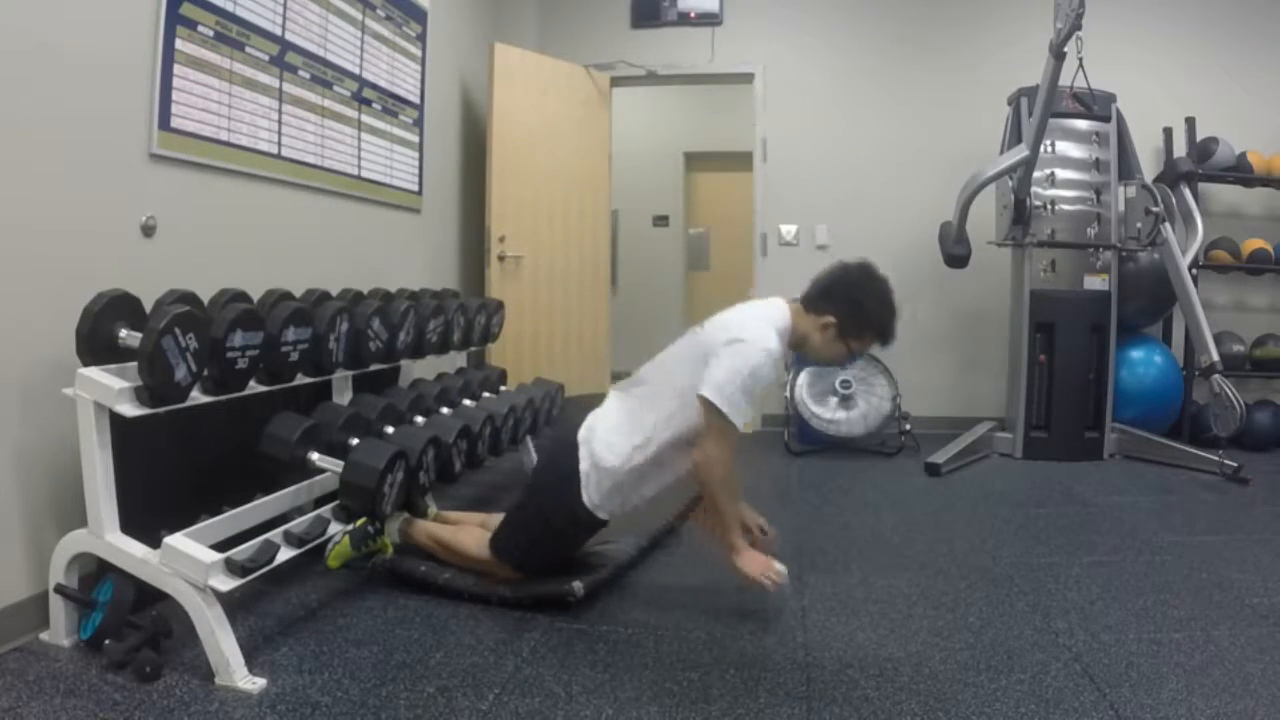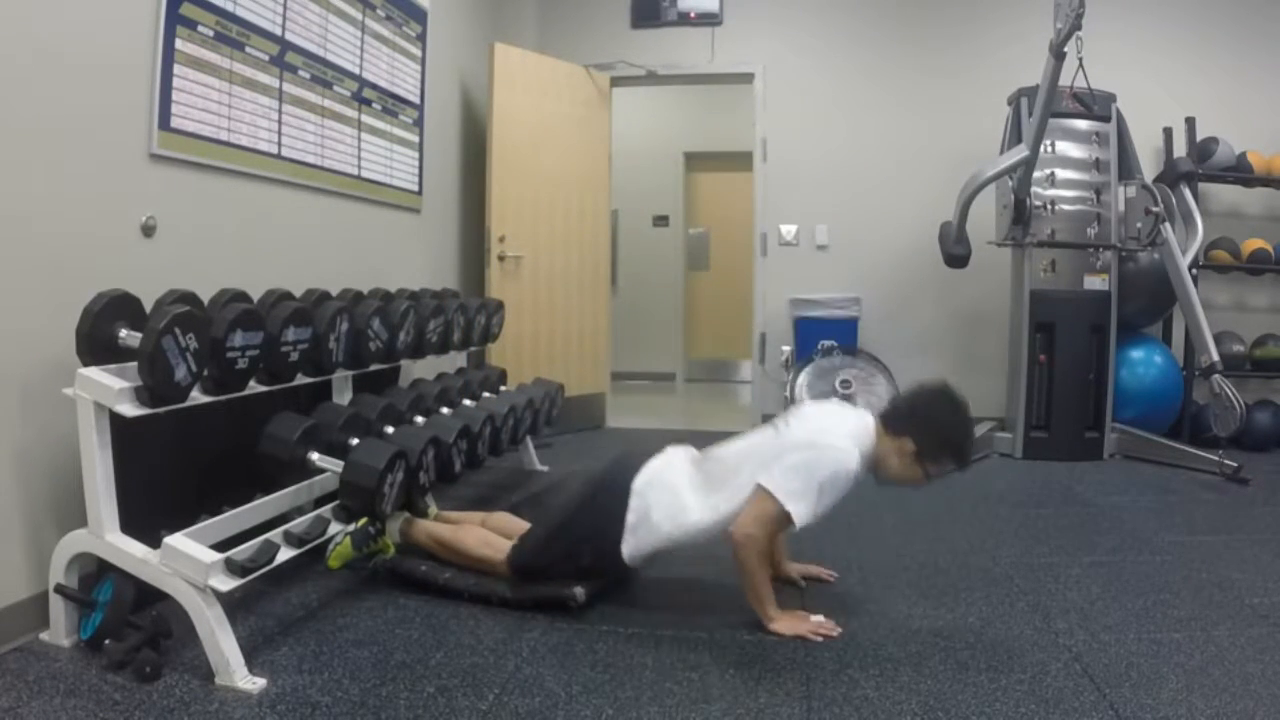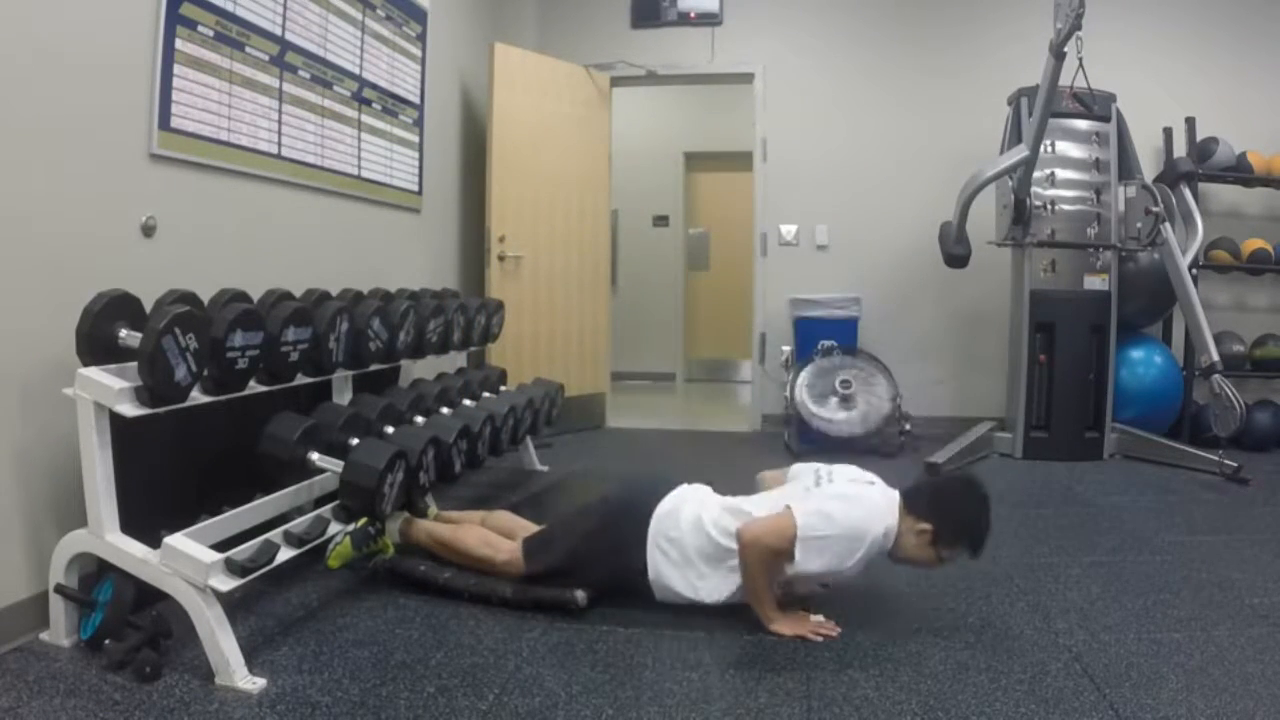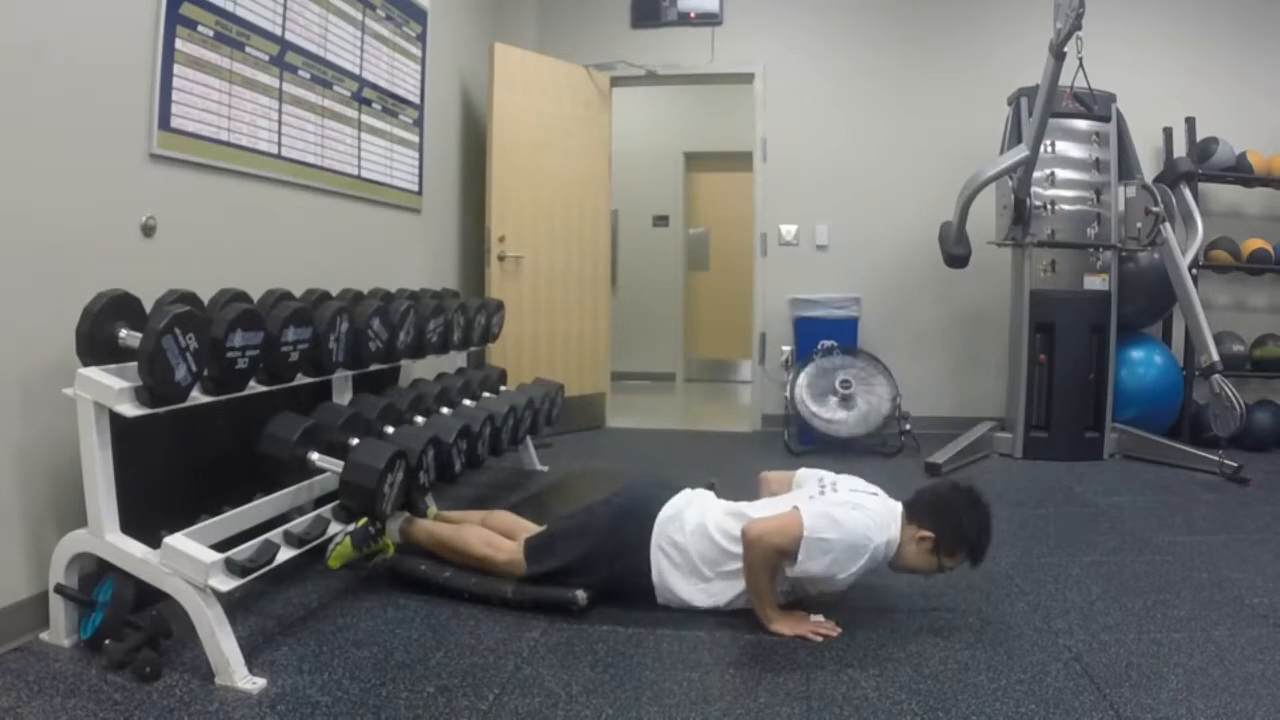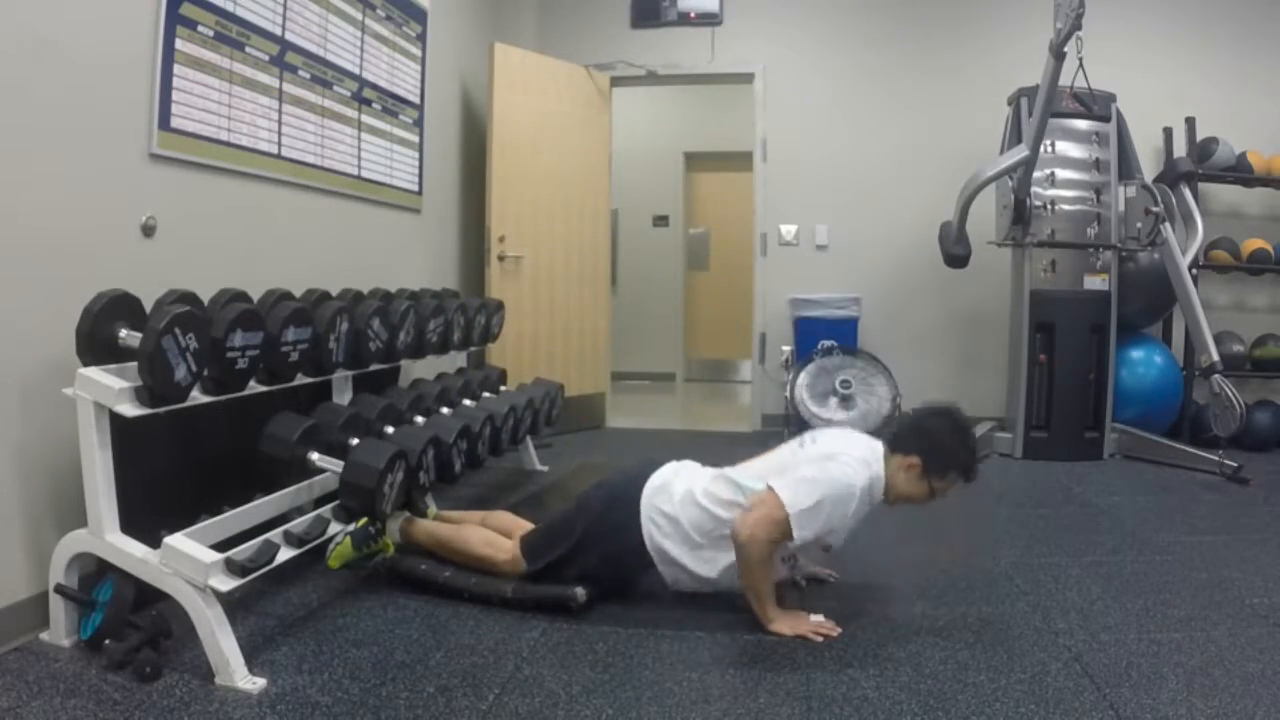
dt=0.2s
person 1, frame 1
left shoulder: (765, 318)
right shoulder: (758, 346)
left elbow: (709, 442)
right elbow: (710, 454)
left wrist: (736, 507)
right wrist: (738, 549)
left hip: (598, 453)
right hip: (591, 473)
left knee: (520, 542)
right knee: (508, 562)
left ankle: (419, 515)
right ankle: (396, 531)
person 1, frame 2
left shoulder: (839, 417)
right shoulder: (837, 452)
right elbow: (746, 531)
left wrist: (780, 565)
right wrist: (772, 614)
left hip: (644, 482)
right hip: (634, 516)
left knee: (525, 532)
right knee: (513, 560)
left ankle: (417, 509)
right ankle: (398, 529)
person 1, frame 3
left shoulder: (864, 485)
right shoulder: (865, 522)
right elbow: (756, 540)
left wrist: (789, 569)
right wrist: (774, 616)
left hip: (664, 511)
right hip: (644, 544)
left knee: (528, 534)
right knee: (513, 559)
left ankle: (417, 512)
right ankle: (397, 531)
person 1, frame 4
left shoulder: (866, 497)
right shoulder: (867, 532)
left elbow: (771, 481)
right elbow: (761, 536)
left wrist: (794, 571)
right wrist: (773, 614)
left hip: (665, 514)
right hip: (648, 547)
left knee: (530, 536)
right knee: (513, 559)
left ankle: (413, 512)
right ankle: (395, 530)
person 1, frame 5
left shoulder: (854, 447)
right shoulder: (850, 477)
right elbow: (750, 532)
left wrist: (793, 560)
right wrist: (771, 614)
left hip: (657, 491)
right hip: (638, 526)
left knee: (523, 536)
right knee: (510, 559)
left ankle: (411, 514)
right ankle: (395, 530)
